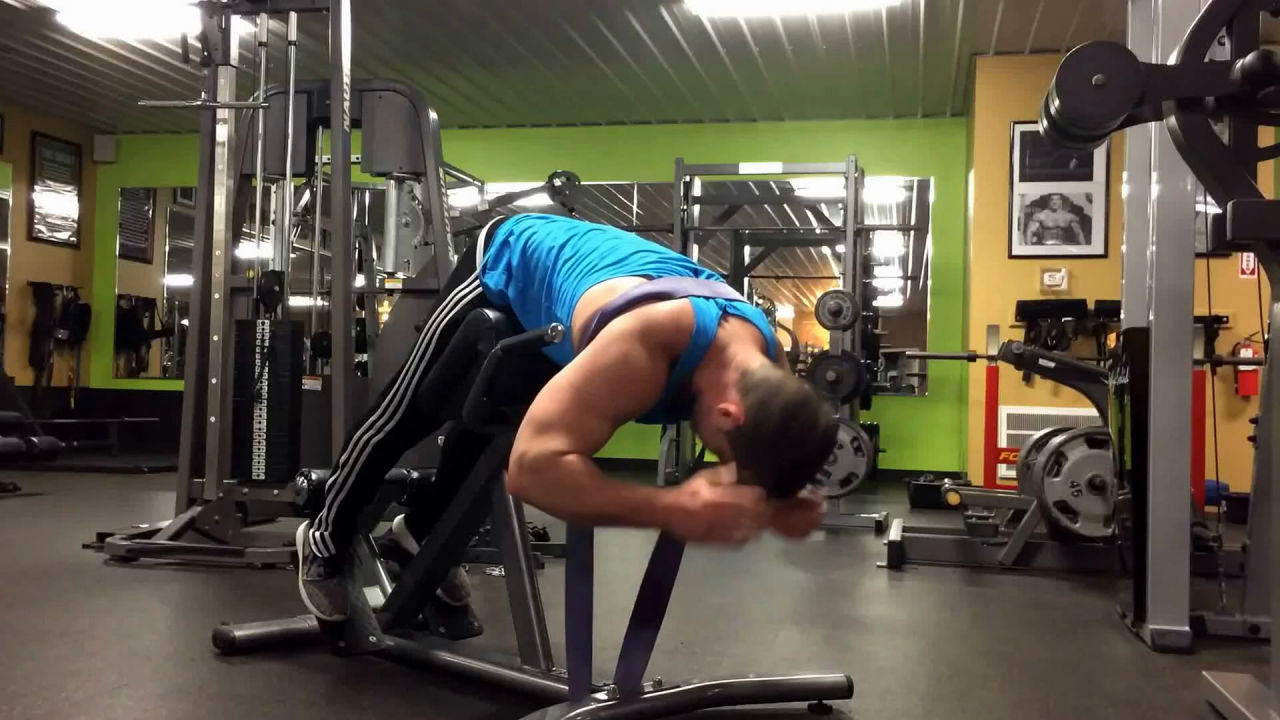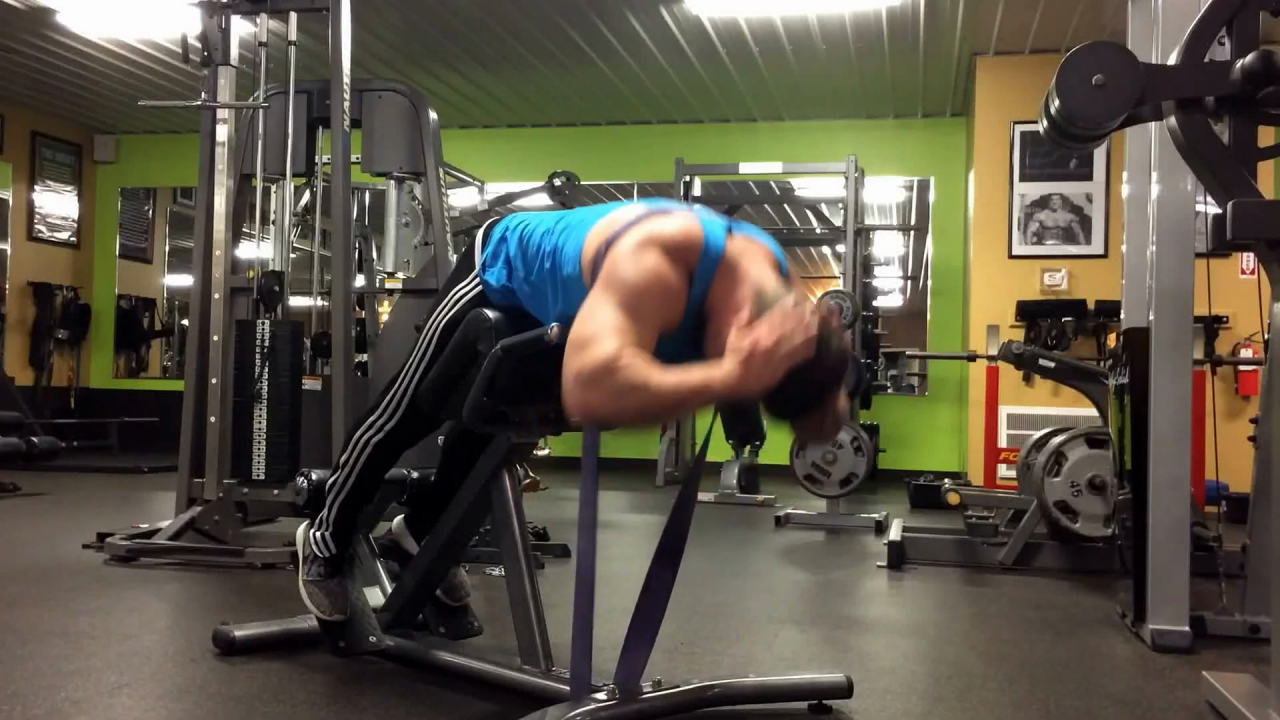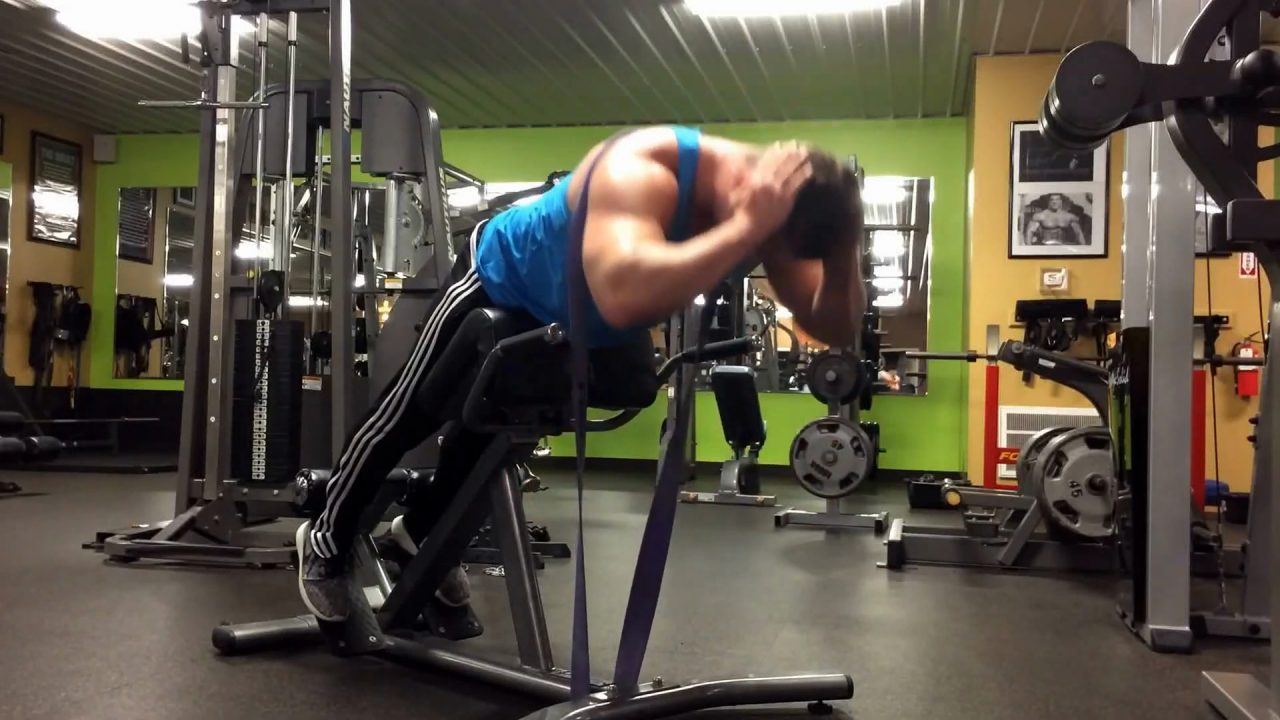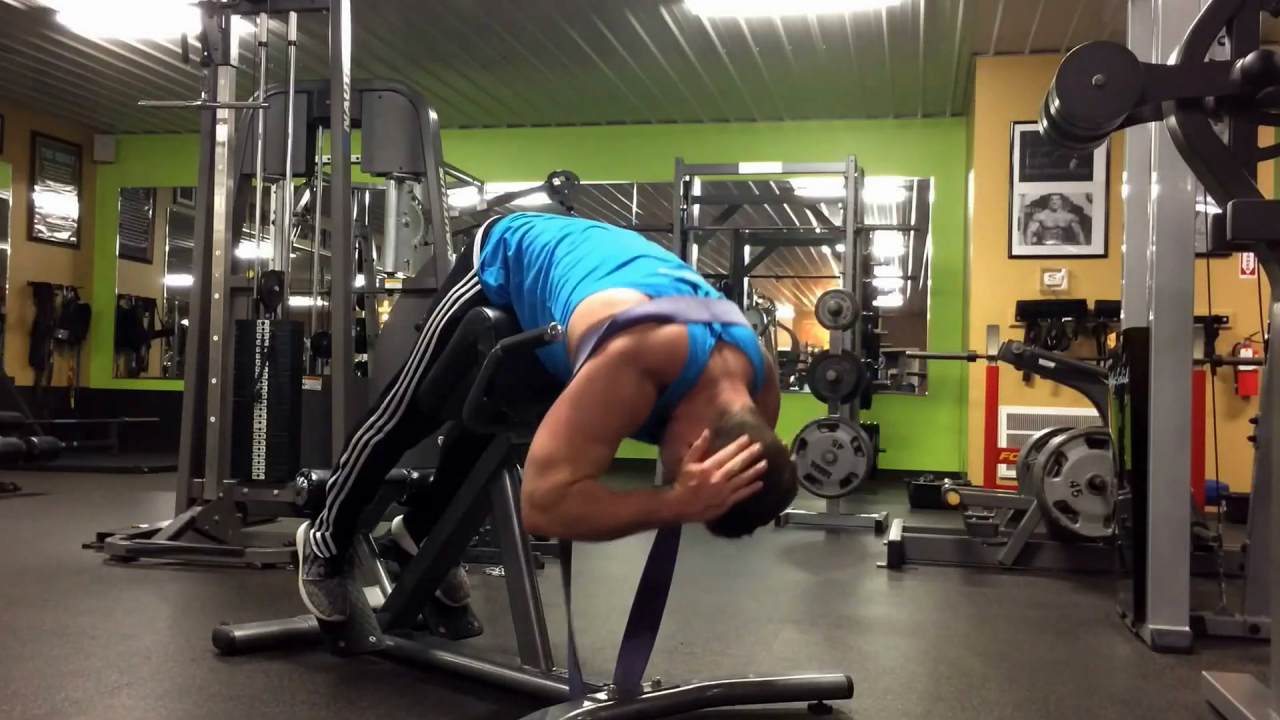
dt=0.7s
person 1, frame 1
left shoulder: (767, 368)
right shoulder: (643, 345)
left elbow: (746, 470)
right elbow: (531, 466)
left wrist: (778, 506)
right wrist: (677, 511)
right hip: (512, 264)
right knee: (406, 418)
left ankle: (422, 530)
right ankle: (326, 542)
person 1, frame 2
left shoulder: (779, 289)
right shoulder: (656, 259)
left elbow: (818, 426)
right elbow: (587, 392)
right wrist: (729, 376)
left hip: (560, 320)
right hip: (506, 280)
right knee: (406, 419)
left ankle: (421, 532)
right ankle: (326, 543)
person 1, frame 3
left shoulder: (761, 204)
right shoulder: (642, 170)
left elbow: (836, 328)
right elbow: (623, 293)
left wrist: (841, 245)
right wrist: (749, 228)
left hip: (572, 327)
right hip: (502, 283)
right knee: (405, 420)
left ankle: (421, 532)
right ankle: (327, 544)
person 1, frame 4
left shoulder: (753, 381)
right shoulder: (637, 355)
right elbow: (543, 502)
right wrist: (684, 500)
right hip: (506, 268)
right knee: (406, 419)
left ankle: (423, 532)
right ankle: (325, 545)
